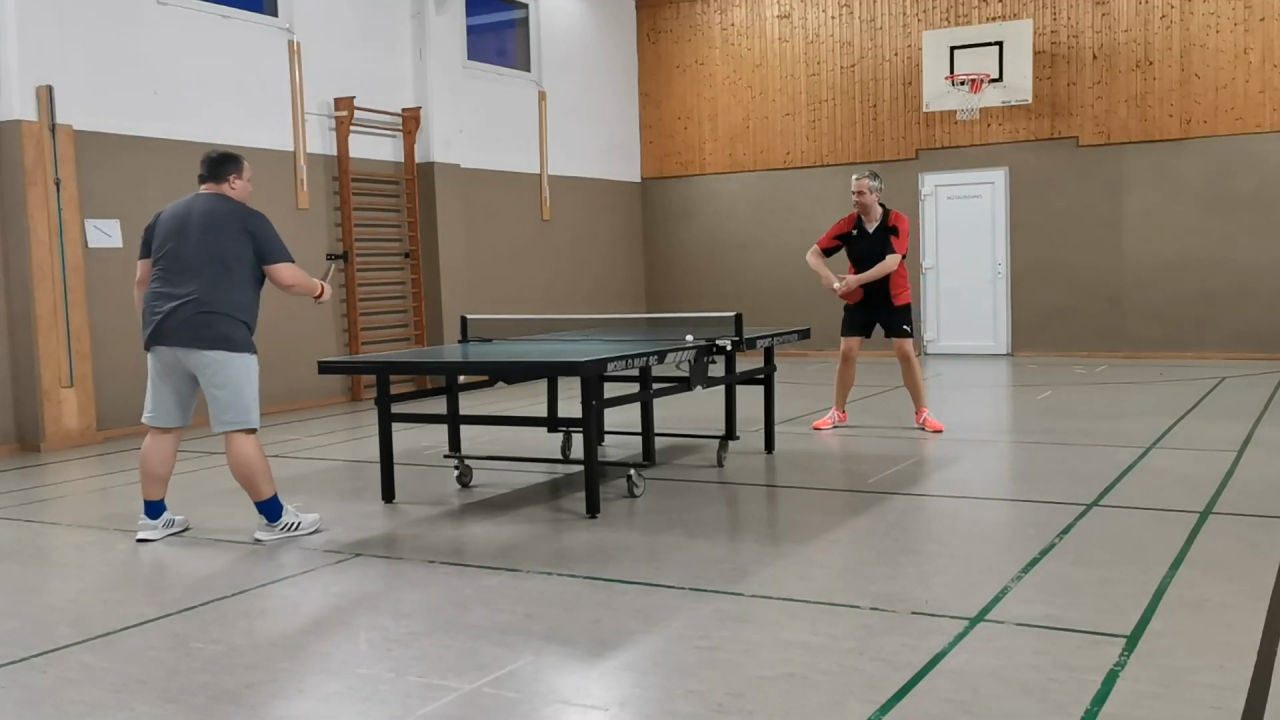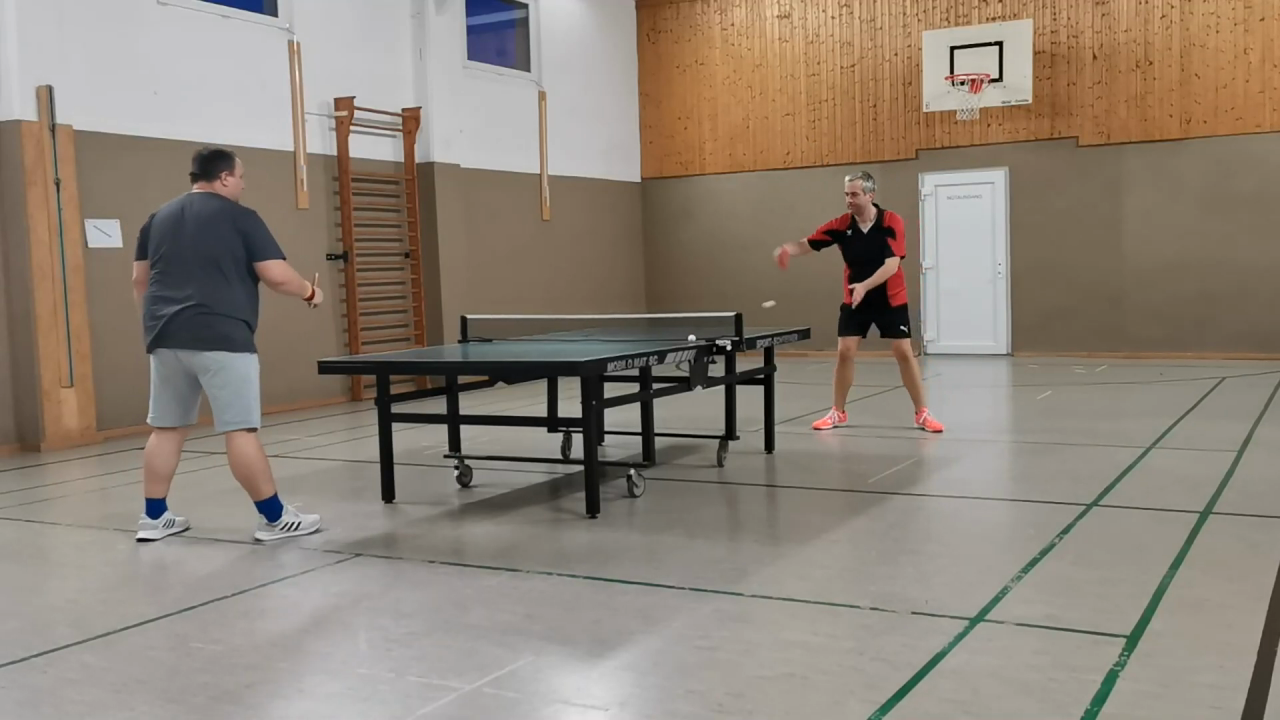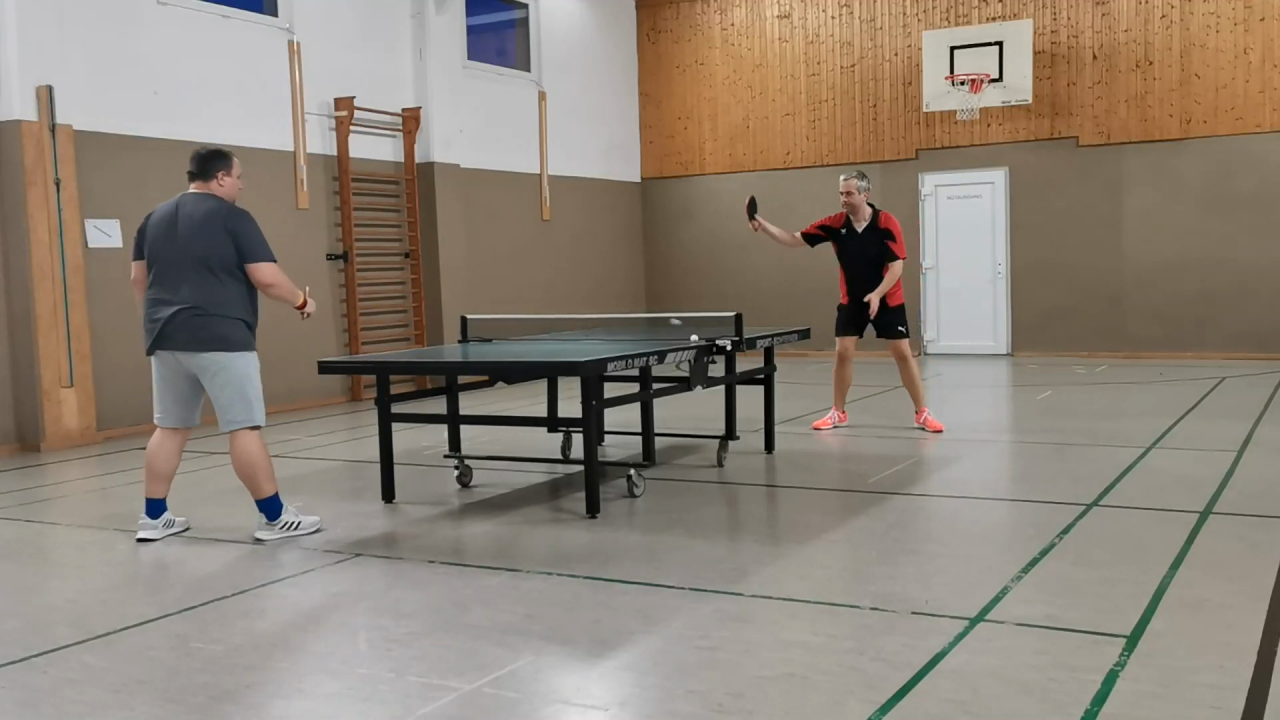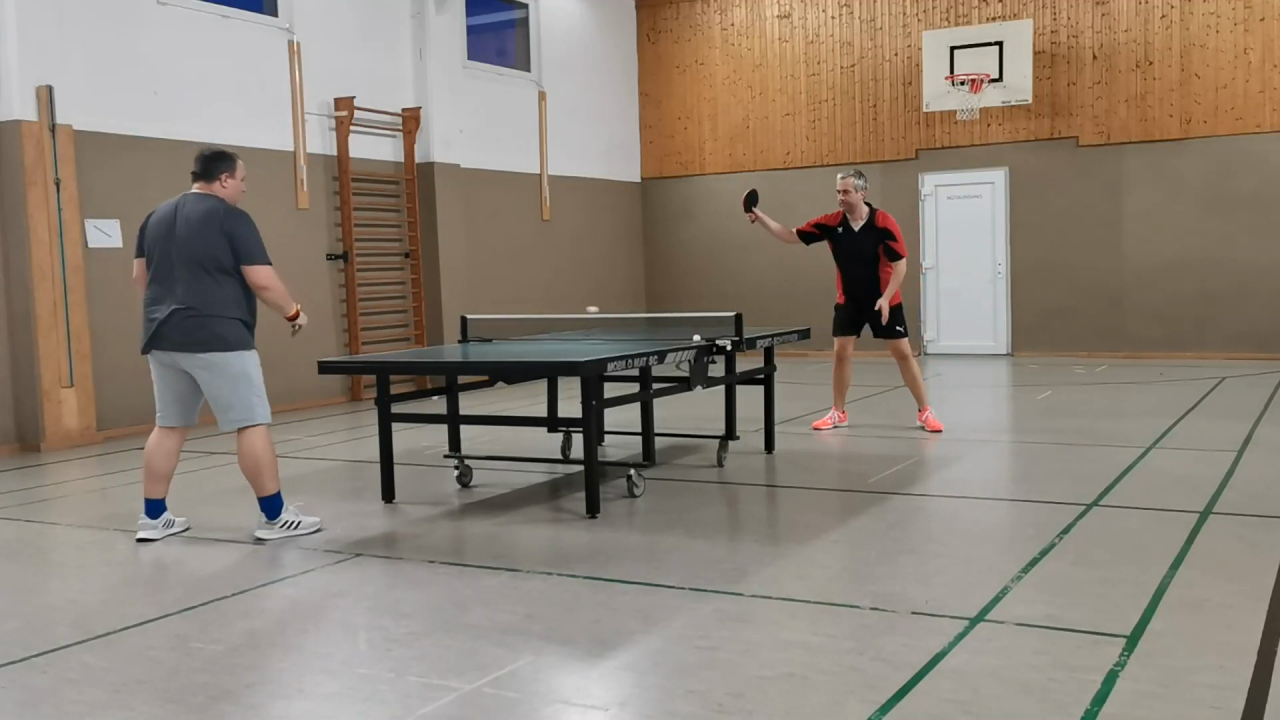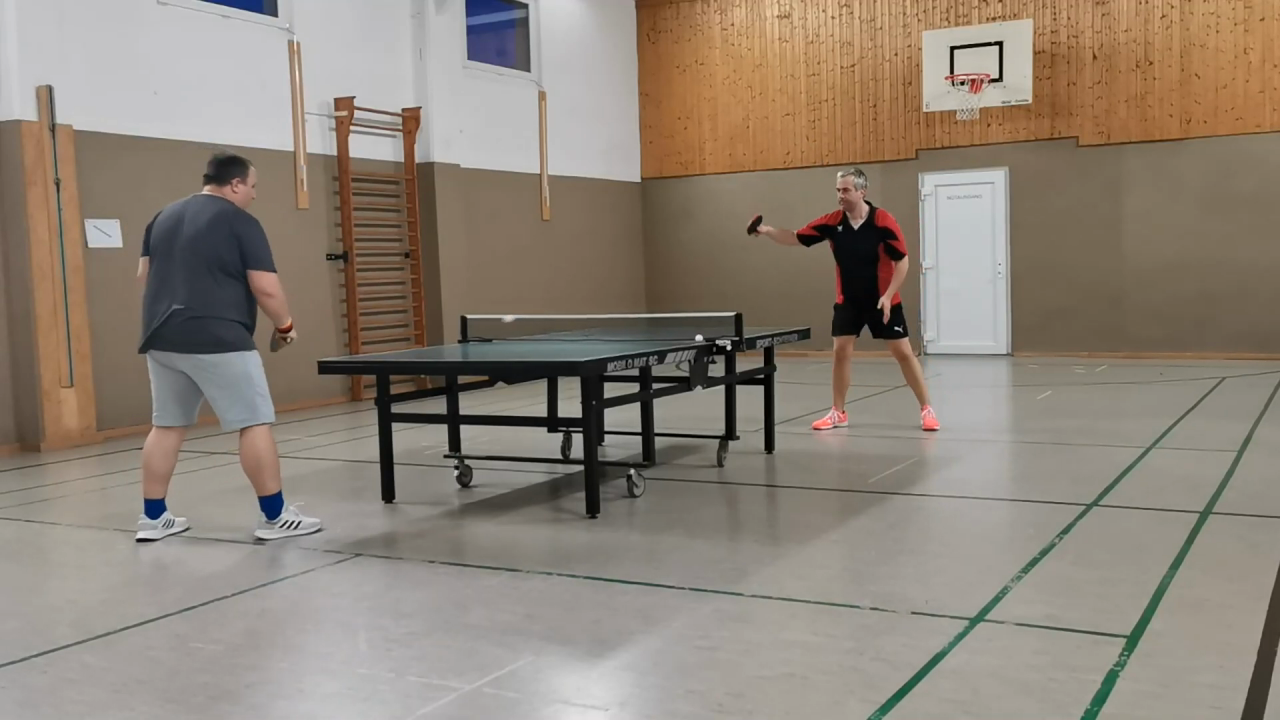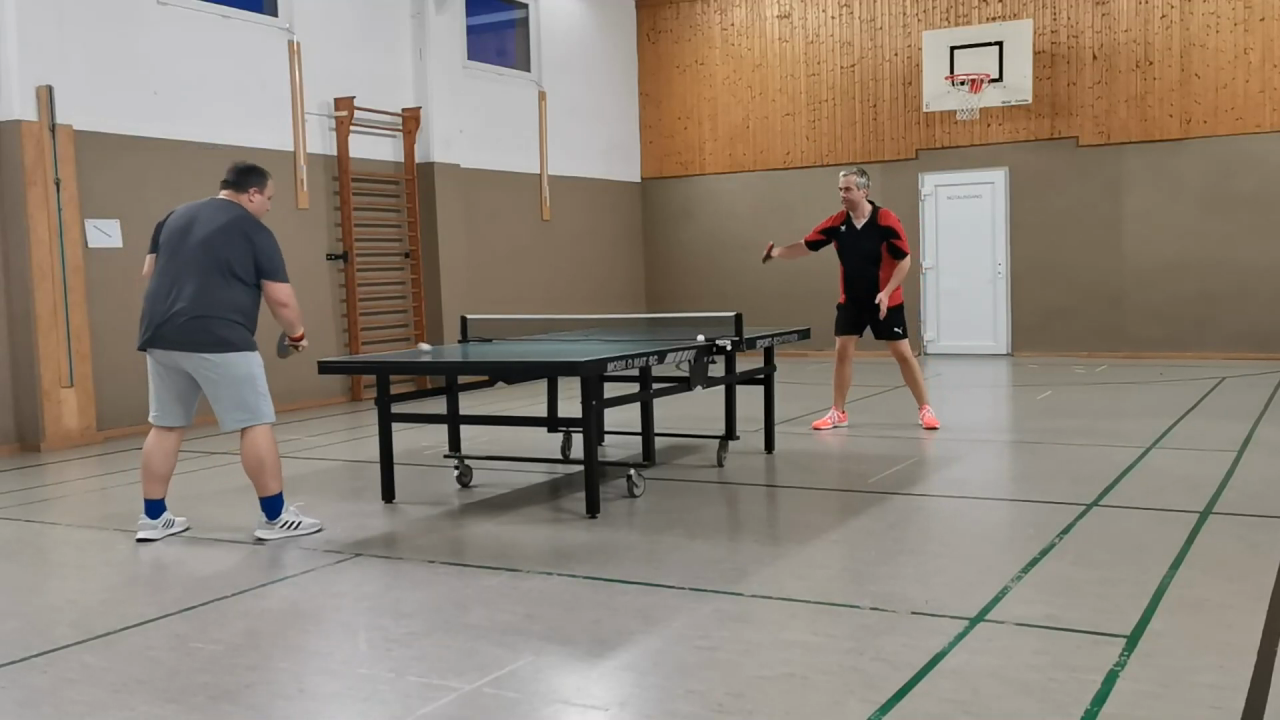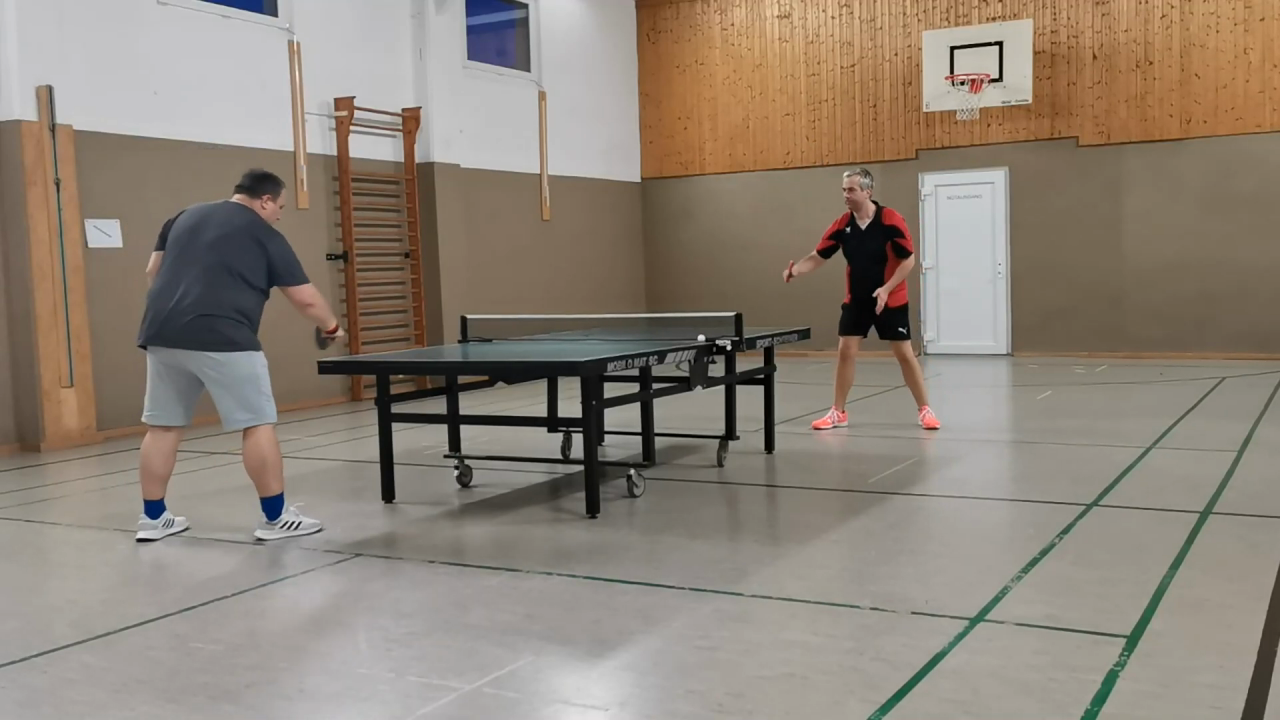
dt=0.1s
person 1, frame 1
left shoulder: (163, 217)
right shoulder: (248, 220)
left elbow: (142, 279)
right elbow: (287, 278)
right wrist: (318, 288)
left hip: (166, 337)
right hip: (219, 338)
left knee: (162, 428)
right knee: (239, 430)
left ankle: (153, 518)
right ankle: (275, 518)
person 1, frame 2
left shoulder: (158, 218)
right shoulder: (240, 217)
left elbow: (140, 280)
right elbow: (277, 276)
right wrist: (310, 291)
left hip: (167, 338)
right hip: (221, 338)
left knee: (167, 428)
right knee: (241, 429)
left ankle: (153, 517)
right ankle: (275, 518)
person 1, frame 3
left shoulder: (154, 218)
right shoulder: (234, 218)
left elbow: (138, 280)
right elbow: (268, 279)
right wrist: (301, 300)
left hip: (167, 339)
right hip: (220, 338)
left knee: (170, 428)
right knee: (244, 427)
left ankle: (153, 517)
right ankle: (274, 517)
person 1, frame 4
left shoulder: (156, 217)
right shoulder: (233, 218)
left elbow: (140, 277)
right elbow: (262, 282)
right wrist: (293, 313)
left hip: (164, 339)
right hip: (219, 338)
left knee: (169, 426)
right knee: (252, 423)
left ankle: (153, 517)
right ankle: (274, 516)
person 1, frame 5
left shoulder: (164, 217)
right shoulder: (240, 222)
left elbow: (145, 276)
right elbow: (266, 288)
right wrist: (285, 325)
left hip: (163, 339)
right hip: (218, 339)
left knee: (167, 425)
right knee: (255, 424)
left ankle: (153, 517)
right ankle: (275, 516)
person 1, frame 6
left shoulder: (175, 217)
right shoulder: (253, 231)
left elbow: (149, 272)
right elbow: (280, 296)
right wrist: (297, 333)
left hip: (163, 338)
right hip: (219, 340)
left knee: (167, 427)
right knee: (256, 423)
left ankle: (153, 517)
right ankle: (275, 516)
person 1, frame 7
left shoulder: (184, 218)
right shoulder: (266, 237)
left elbow: (153, 271)
right elbow: (307, 299)
right wrist: (332, 325)
left hip: (163, 336)
right hip: (222, 339)
left knee: (163, 426)
right knee: (258, 424)
left ankle: (153, 517)
right ankle: (276, 517)
person 2, frame 1
left shoulder: (897, 222)
right shoulder: (846, 225)
left elbow: (892, 262)
right elbow: (813, 255)
left wrist: (857, 279)
right wrist: (831, 280)
left hip: (894, 300)
right hip: (858, 301)
left knee: (906, 353)
right knee: (847, 353)
left ankle: (922, 413)
right ankle: (838, 412)
person 2, frame 2
left shoulder: (891, 222)
right shoulder: (840, 226)
left elbow: (892, 264)
right elbow: (805, 245)
left wrist: (865, 286)
right wrist: (787, 249)
left hip: (890, 300)
right hip: (854, 302)
left knee: (903, 353)
right knee: (845, 353)
left ankle: (922, 413)
right ankle: (838, 412)
person 2, frame 3
left shoulder: (887, 223)
right shoulder: (834, 224)
left elbow: (897, 266)
right elbow: (796, 239)
left wrist: (877, 294)
right wrist: (764, 226)
left hip: (887, 300)
right hip: (851, 302)
left knee: (903, 353)
right knee: (843, 353)
left ankle: (922, 412)
right ankle: (838, 412)
person 2, frame 4
left shoulder: (884, 222)
right shoulder: (831, 223)
left elbow: (900, 263)
right elbow: (793, 235)
left wrist: (886, 297)
right wrist: (762, 219)
left hip: (883, 302)
right hip: (848, 302)
left knee: (903, 352)
right knee: (841, 353)
left ankle: (925, 411)
right ankle: (838, 412)
person 2, frame 5
left shoulder: (884, 221)
right shoulder: (832, 222)
left elbow: (902, 262)
right elbow: (794, 238)
left wrist: (888, 296)
right wrist: (766, 230)
left hip: (883, 301)
right hip: (847, 302)
left knee: (904, 353)
right knee: (841, 353)
left ankle: (926, 409)
right ankle: (838, 412)
person 2, frame 6
left shoulder: (887, 220)
right shoulder: (835, 223)
left elbow: (904, 260)
right elbow: (804, 247)
left wrist: (886, 291)
right wrist: (779, 252)
left hip: (885, 301)
right hip: (851, 301)
left knee: (902, 353)
right knee: (843, 353)
left ankle: (925, 408)
right ankle: (838, 413)
person 2, frame 7
left shoulder: (891, 220)
right shoulder: (841, 225)
left elbow: (909, 260)
right elbow: (817, 257)
left wrist: (886, 289)
right wrist: (796, 268)
left hip: (890, 301)
right hip: (855, 301)
left knee: (904, 354)
right knee: (845, 353)
left ankle: (925, 409)
right ankle: (838, 412)
